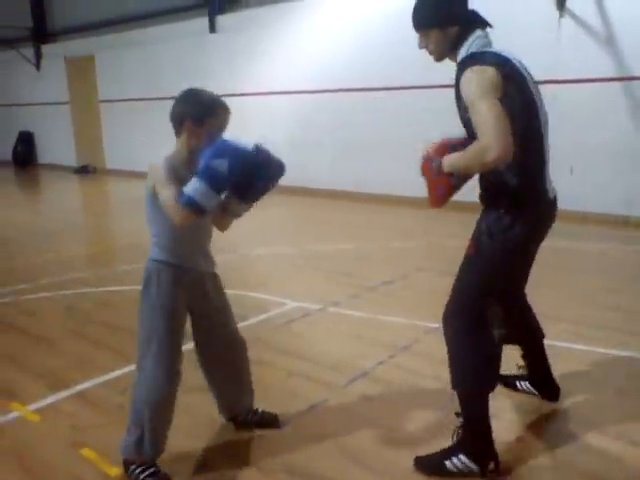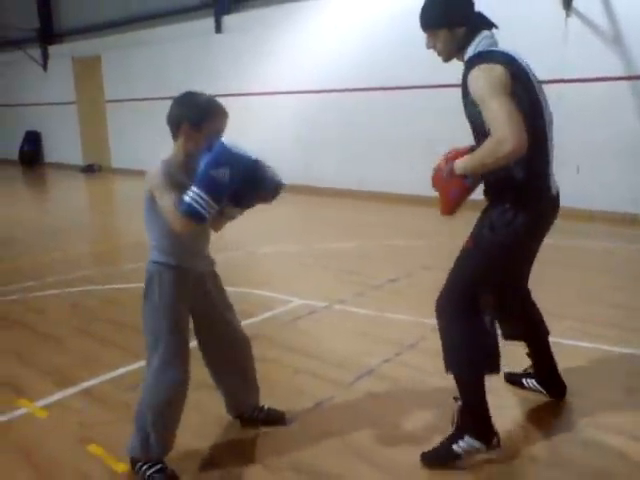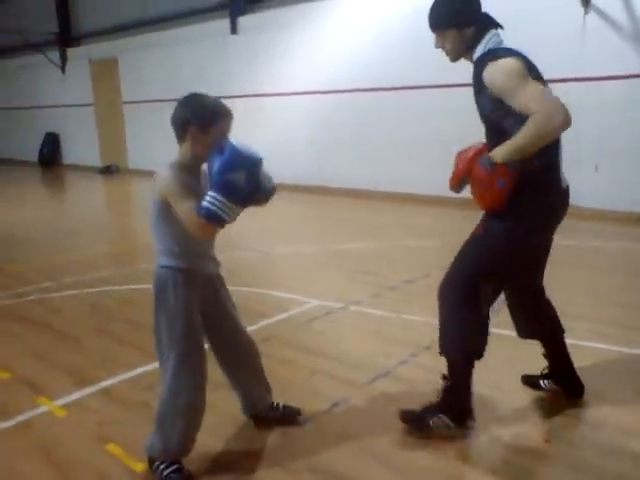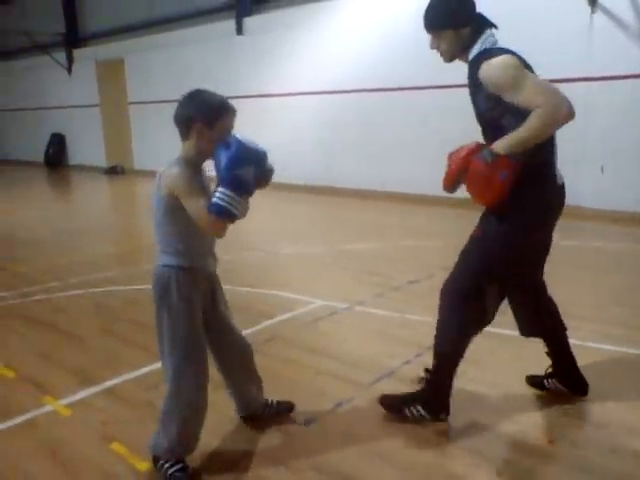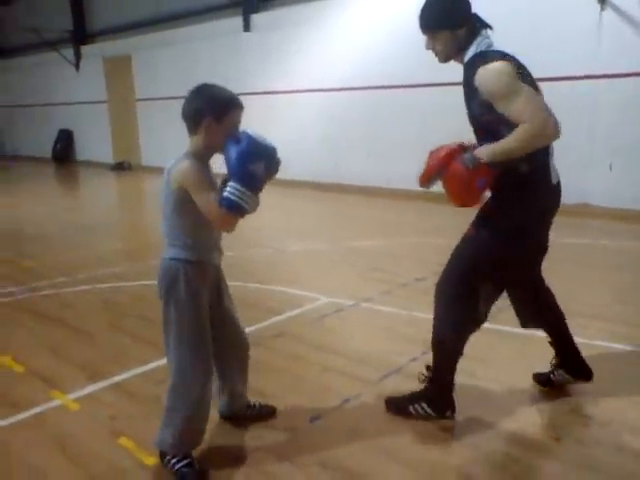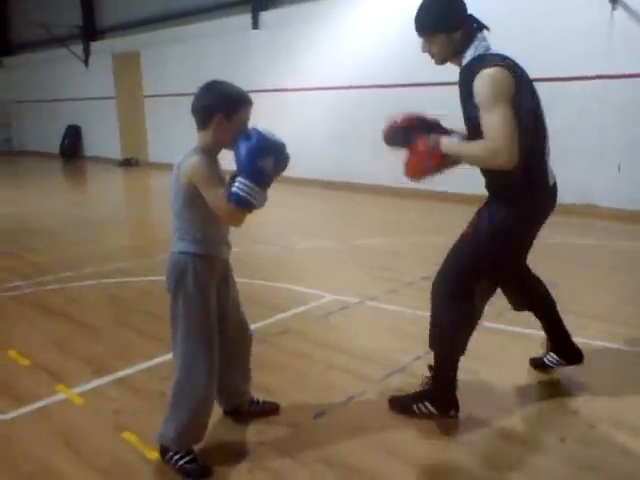
dt=0.1s
person 1, frame 1
left shoulder: (476, 72)
right shoulder: (499, 64)
left elbow: (495, 150)
left wrist: (449, 164)
right wrist: (463, 154)
left hip: (513, 211)
right hip: (530, 203)
left knee: (464, 316)
right knee: (505, 294)
right ankle: (541, 378)
person 1, frame 2
left shoulder: (483, 71)
right shoulder: (505, 63)
left elbow: (510, 143)
left wrist: (461, 167)
right wrist: (475, 158)
left hip: (516, 206)
right hip: (533, 199)
left knee: (458, 304)
right knee: (508, 291)
left ankle: (474, 426)
right ankle: (547, 377)
person 1, frame 3
left shoulder: (497, 67)
right shoulder: (502, 63)
left elbow: (555, 117)
left wrist: (497, 156)
right wrist: (494, 156)
left hip: (527, 201)
right hip: (539, 196)
left knee: (460, 291)
right knee: (523, 287)
left ankle: (454, 406)
right ankle: (564, 377)
person 1, frame 4
left shoulder: (494, 65)
right shoulder: (495, 62)
left elbow: (558, 110)
left wrist: (499, 150)
right wrist: (484, 153)
left hip: (524, 198)
right hip: (536, 194)
left knee: (463, 292)
right knee: (525, 285)
left ankle: (434, 398)
right ankle: (567, 374)
person 1, frame 5
left shoulder: (491, 70)
right shoulder: (489, 66)
left elbow: (544, 127)
left wrist: (482, 154)
right wrist: (476, 154)
left hip: (519, 199)
right hip: (534, 194)
left knee: (456, 289)
right knee: (524, 281)
left ankle: (437, 396)
right ankle: (570, 362)
person 1, frame 6
left shoulder: (489, 75)
right shoulder: (485, 69)
left elbow: (501, 154)
left wrist: (445, 145)
right wrist: (440, 135)
left hip: (516, 200)
right hip: (529, 193)
left knee: (452, 287)
right knee: (512, 272)
left ankle: (440, 395)
right ankle: (563, 347)
person 2, frame 1
left shoulder: (199, 168)
right shoulder: (164, 170)
left elbow: (221, 223)
right elbow: (182, 217)
left wrist: (246, 188)
right wrist: (209, 177)
left hip: (202, 272)
right hip: (167, 276)
left knee: (228, 346)
right knee: (160, 368)
left ankle: (239, 409)
person 2, frame 2
left shoulder: (200, 171)
right shoulder: (162, 174)
left elbow: (214, 224)
right elbow: (182, 224)
left wrist: (243, 196)
right wrist: (210, 184)
left hip: (202, 273)
right hip: (167, 277)
left knee: (232, 344)
right knee: (168, 369)
left ankle: (246, 407)
person 2, frame 3
left shoulder: (198, 174)
right shoulder: (171, 179)
left elbow: (212, 224)
right elbow: (202, 228)
left wrist: (242, 192)
right wrist: (226, 185)
left hip: (207, 276)
right hip: (177, 281)
left knee: (238, 347)
right knee: (185, 372)
left ankle: (261, 407)
person 2, frame 4
left shoulder: (197, 170)
right shoulder: (177, 175)
left elbow: (216, 219)
right elbow: (215, 225)
left wrist: (241, 183)
right wrist: (233, 181)
left hip: (204, 274)
right hip: (178, 279)
left knee: (232, 345)
right knee: (188, 370)
left ankle: (253, 405)
person 2, frame 5
left shoulder: (201, 166)
right shoulder: (188, 169)
left elbow: (222, 211)
right elbow: (225, 221)
left wrist: (249, 176)
right wrist: (244, 175)
left hip: (208, 269)
right hip: (185, 273)
left knee: (232, 343)
right knee: (192, 363)
left ankle: (235, 405)
right ankle: (174, 447)
person 2, frame 6
left shoulder: (210, 161)
right shoulder: (197, 164)
left elbow: (229, 207)
right elbow: (233, 216)
left wrist: (257, 171)
right wrist: (252, 171)
left hip: (216, 263)
right hip: (193, 268)
left knee: (236, 338)
right knee: (198, 358)
left ankle: (237, 401)
right ankle: (176, 442)
